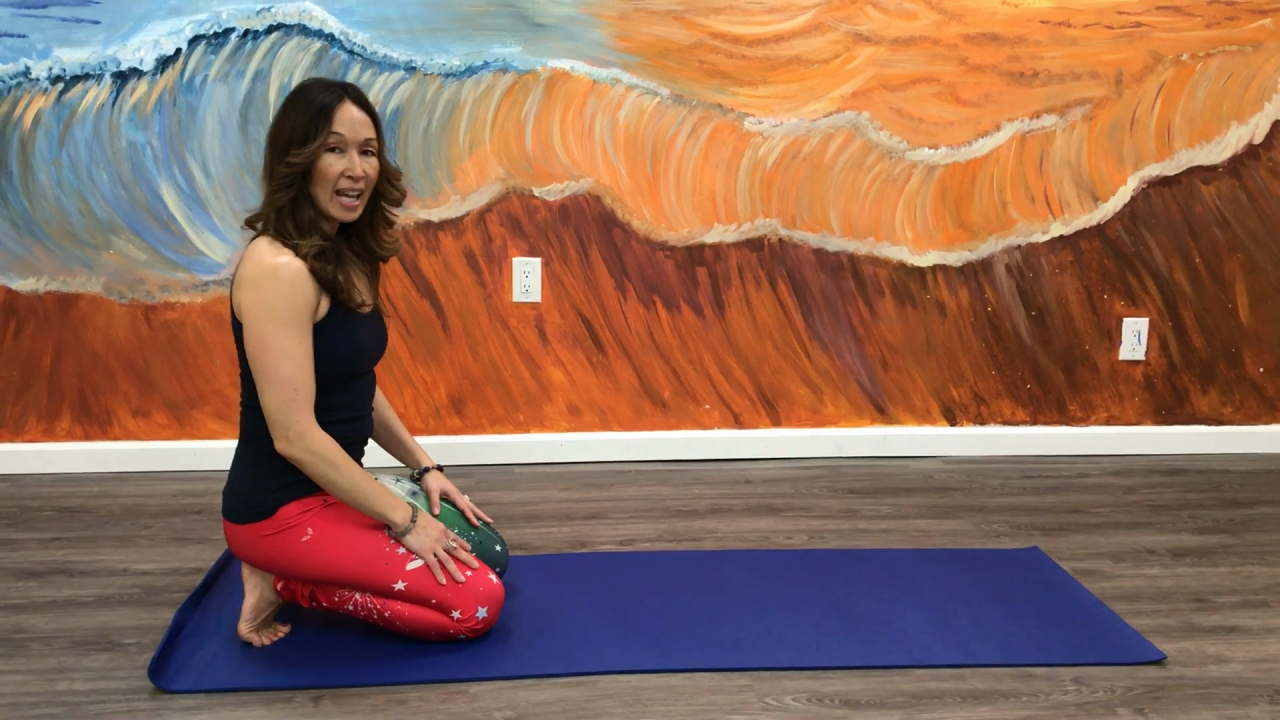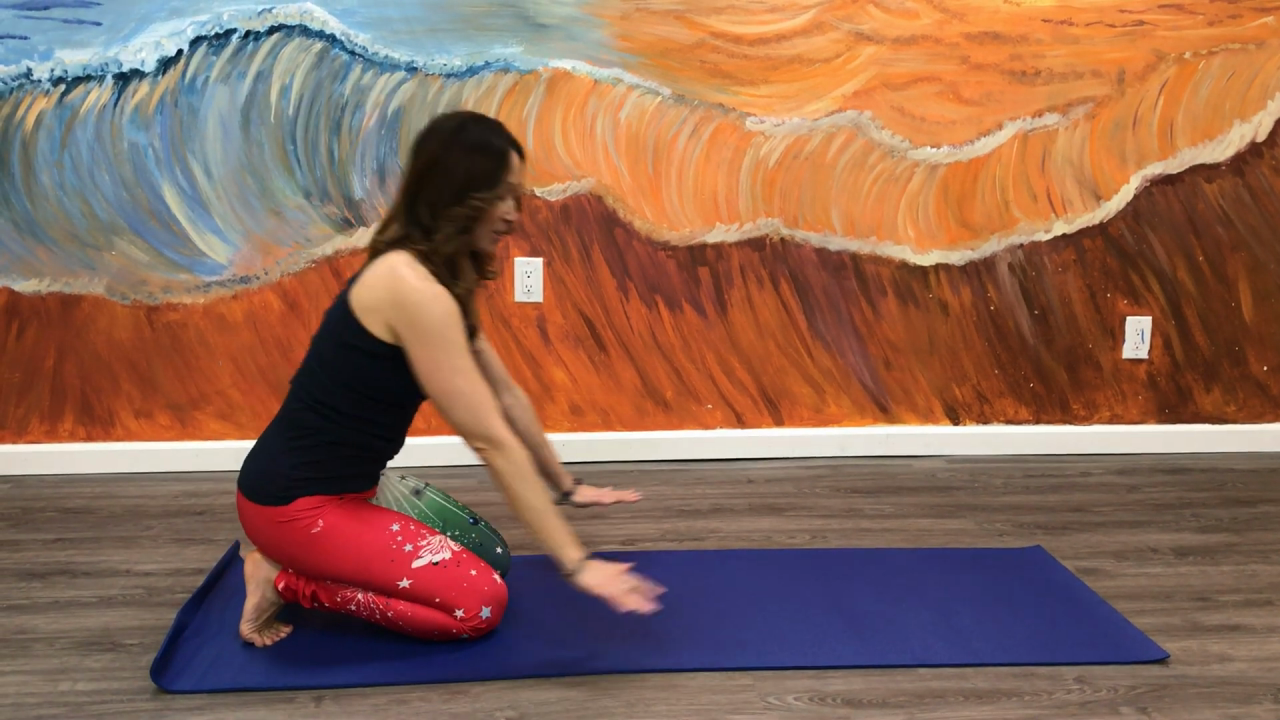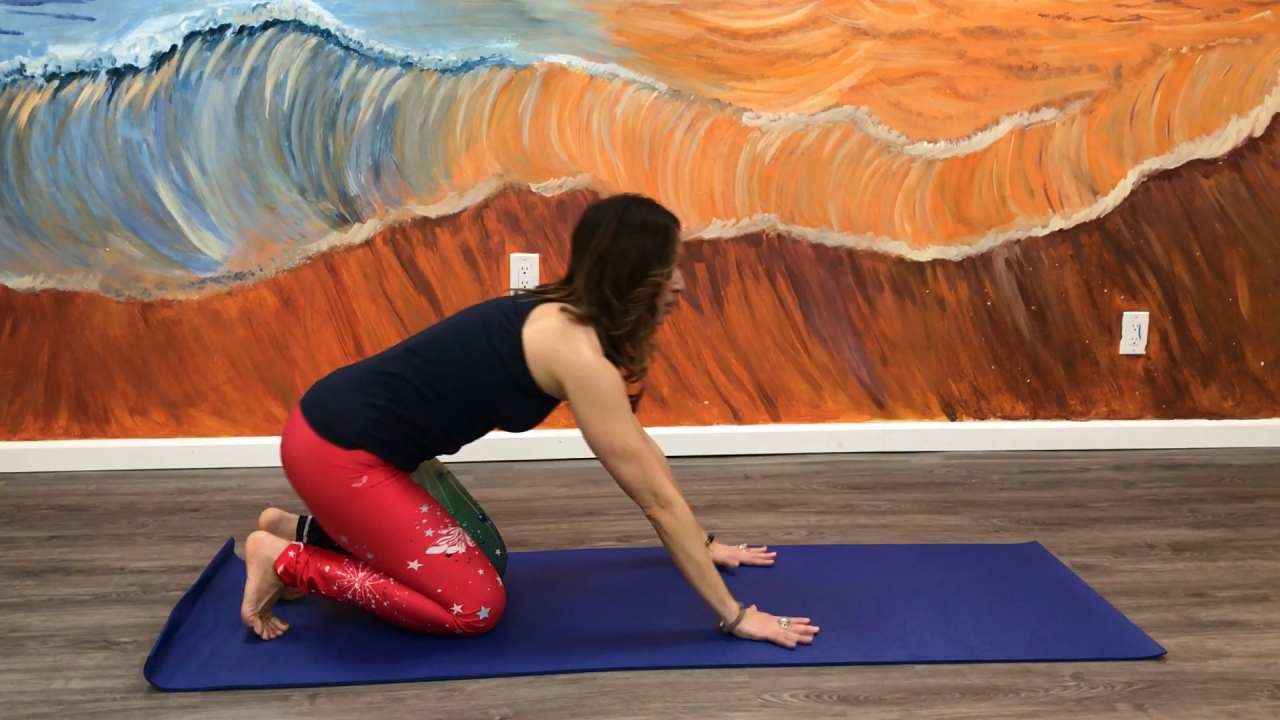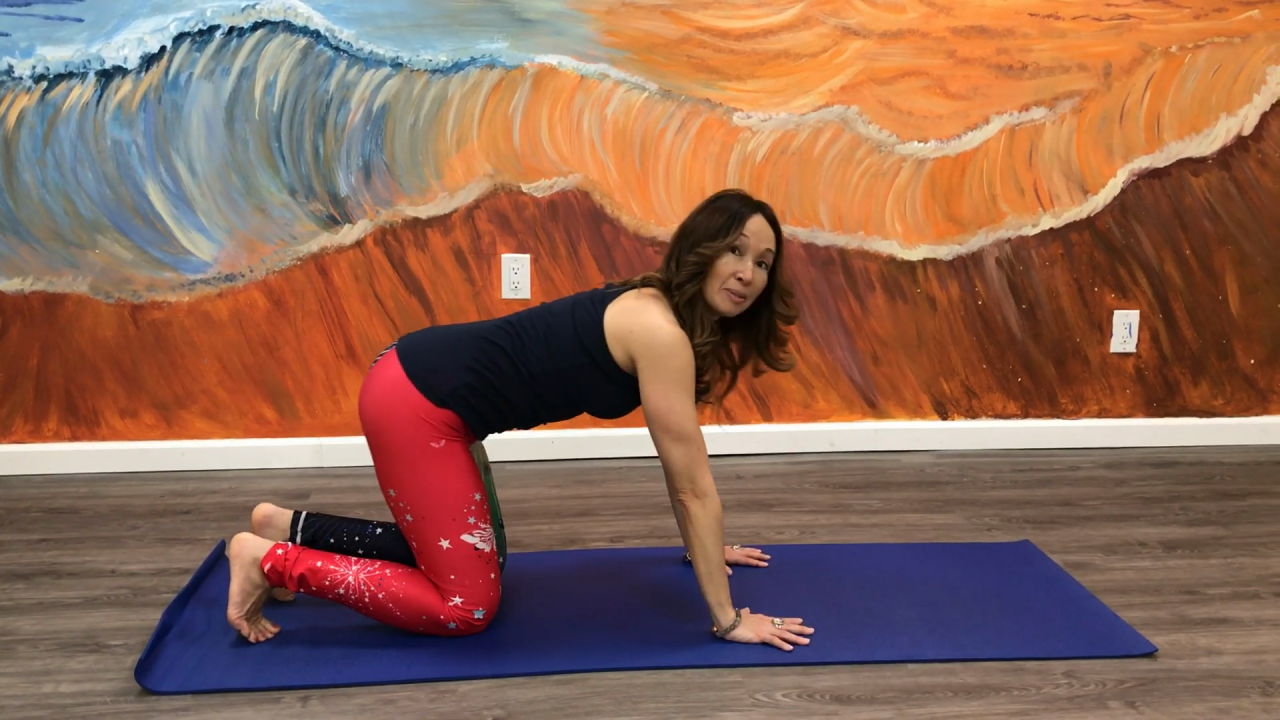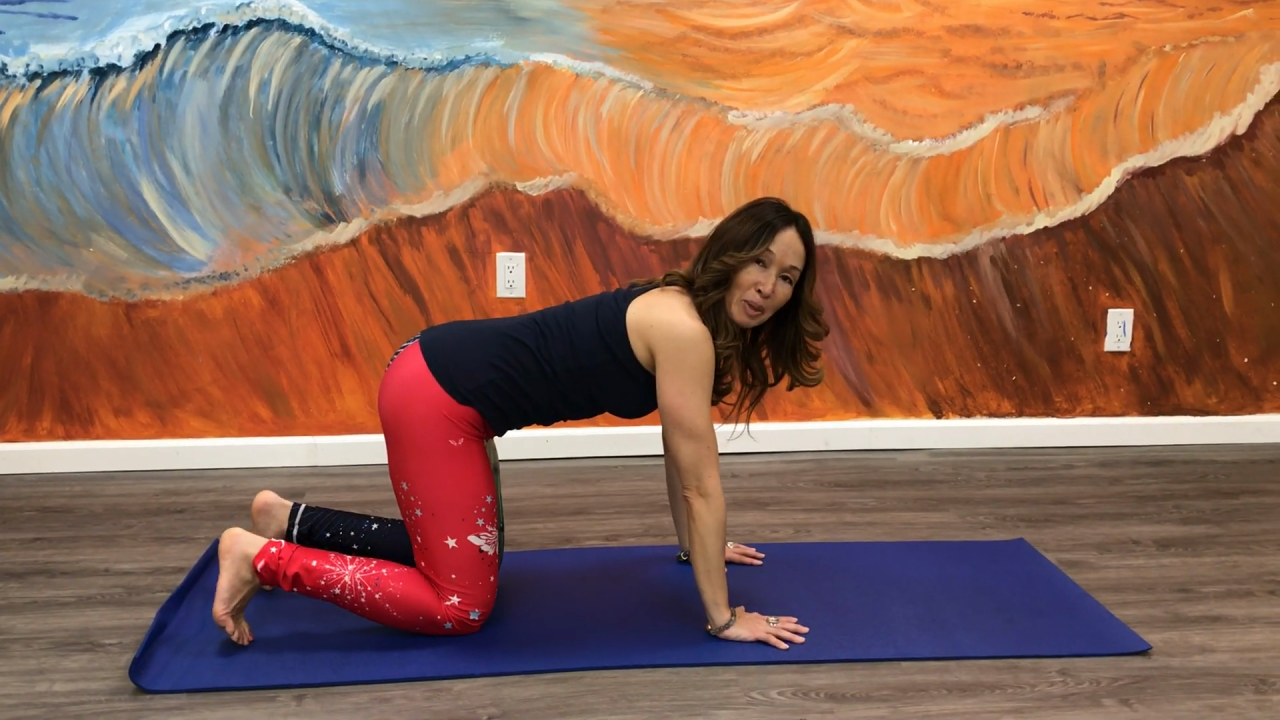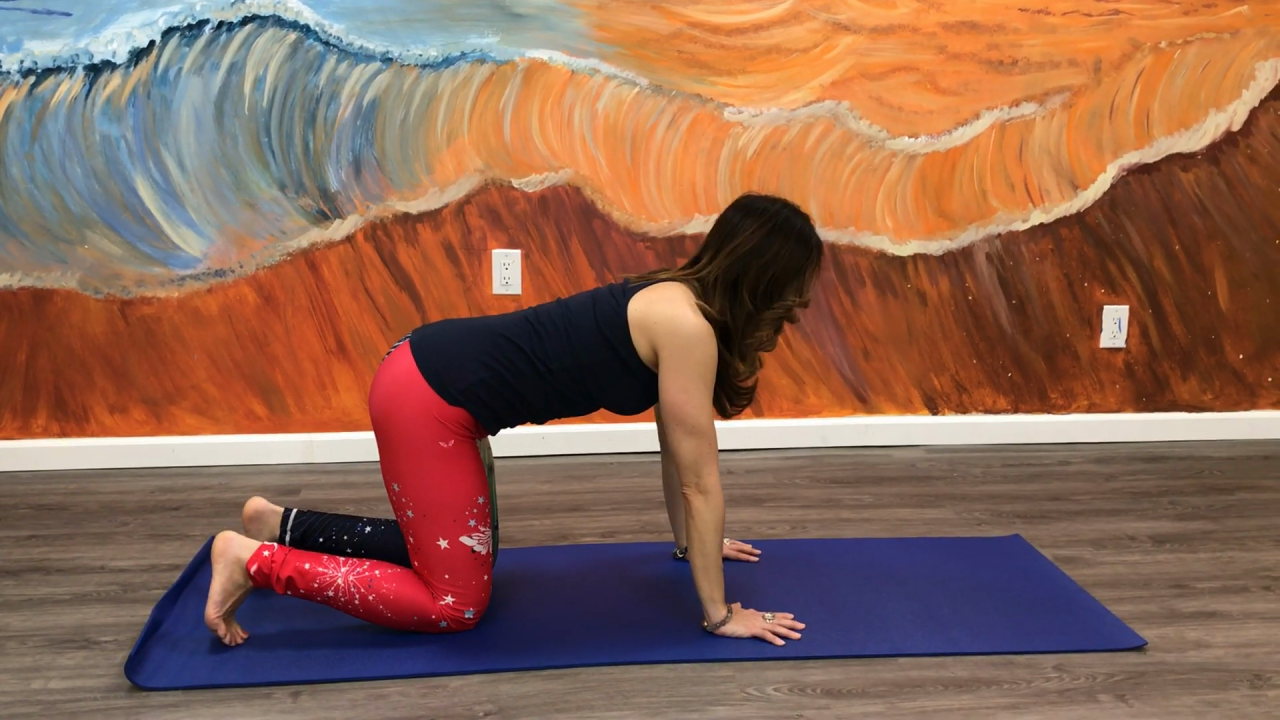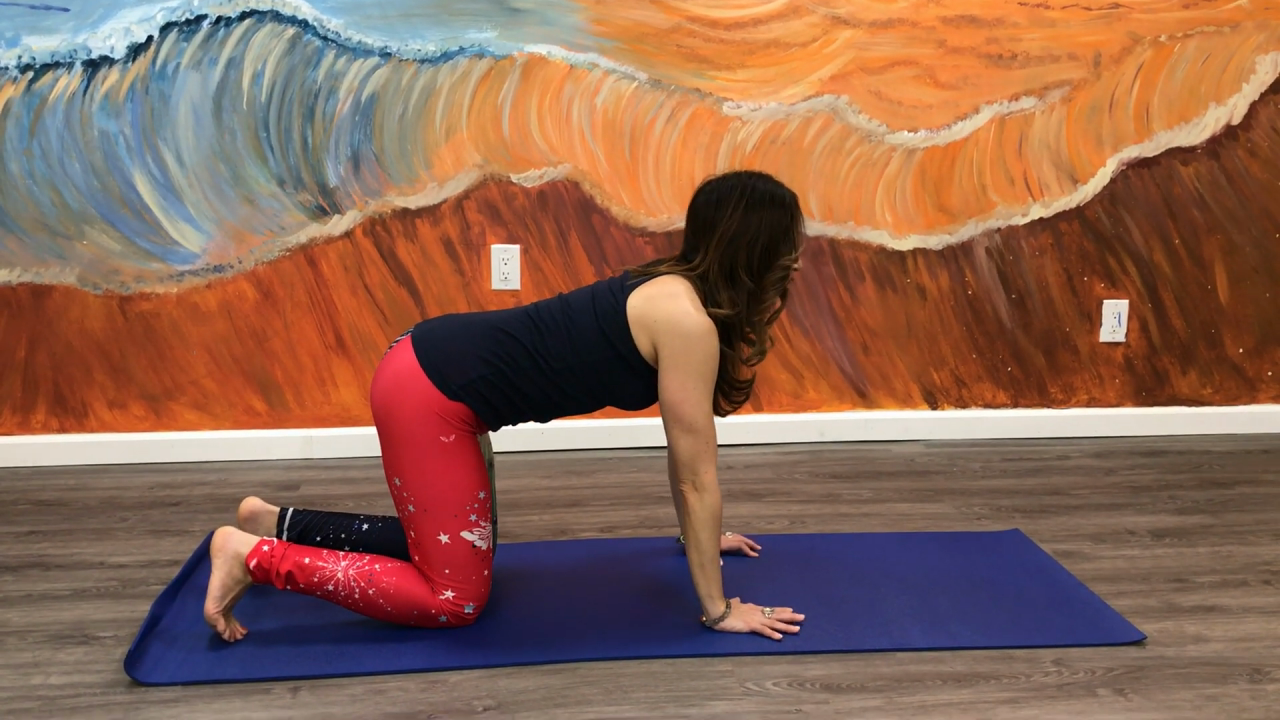
dt=0.7s
person 1, frame 1
left shoulder: (345, 254)
right shoulder: (280, 269)
right elbow: (295, 435)
left wrist: (424, 467)
right wrist: (405, 521)
left hip: (325, 490)
right hip: (282, 508)
left knee: (481, 552)
right knee: (476, 601)
left ankle: (289, 574)
right ankle: (285, 584)
person 1, frame 2
left shoulder: (425, 274)
right shoulder: (415, 290)
left elbow: (505, 395)
right elbow: (492, 440)
left wrist: (566, 488)
right wrist: (576, 563)
left hip: (335, 488)
right hip: (294, 501)
left knee: (469, 561)
right knee: (478, 601)
left ankle: (299, 561)
right ankle: (289, 580)
person 1, frame 3
left shoulder: (564, 320)
right shoulder: (576, 351)
left elbow: (641, 450)
right elbow: (657, 497)
left wrist: (701, 544)
right wrist: (733, 615)
left hip: (350, 429)
right hip: (336, 448)
left knee: (473, 558)
right knee: (474, 605)
left ankle: (298, 530)
right ankle: (287, 562)
person 1, frame 4
left shoulder: (676, 316)
right shoulder: (661, 331)
left elbow: (681, 468)
right elbow: (694, 485)
left wrist: (703, 548)
right wrist: (728, 618)
left hip: (423, 390)
right hip: (415, 401)
left knee: (473, 557)
right knee: (467, 605)
left ankle: (294, 528)
right ankle: (271, 560)
person 1, frame 5
left shoulder: (695, 316)
right shoulder: (685, 330)
left elbow: (679, 458)
right elbow: (702, 484)
left wrist: (695, 546)
right wrist: (722, 617)
left hip: (442, 380)
right hip: (435, 396)
left knee: (461, 556)
right knee: (460, 605)
left ankle: (290, 521)
right ankle: (259, 556)
person 1, frame 6
left shoulder: (680, 304)
right shoulder: (688, 327)
left elbow: (675, 453)
right elbow: (700, 480)
left wrist: (689, 543)
right wrist: (720, 612)
left hip: (433, 378)
right hip: (426, 398)
left knee: (456, 553)
right knee: (456, 604)
left ankle: (284, 526)
right ankle: (253, 559)
person 1, frame 7
left shoulder: (679, 295)
right shoulder: (688, 321)
left elbow: (684, 456)
right elbow: (697, 476)
left wrist: (698, 537)
right wrist: (717, 609)
left hip: (436, 373)
right hip: (429, 393)
left knee: (451, 547)
right knee: (456, 598)
left ankle: (280, 525)
right ankle: (251, 555)
